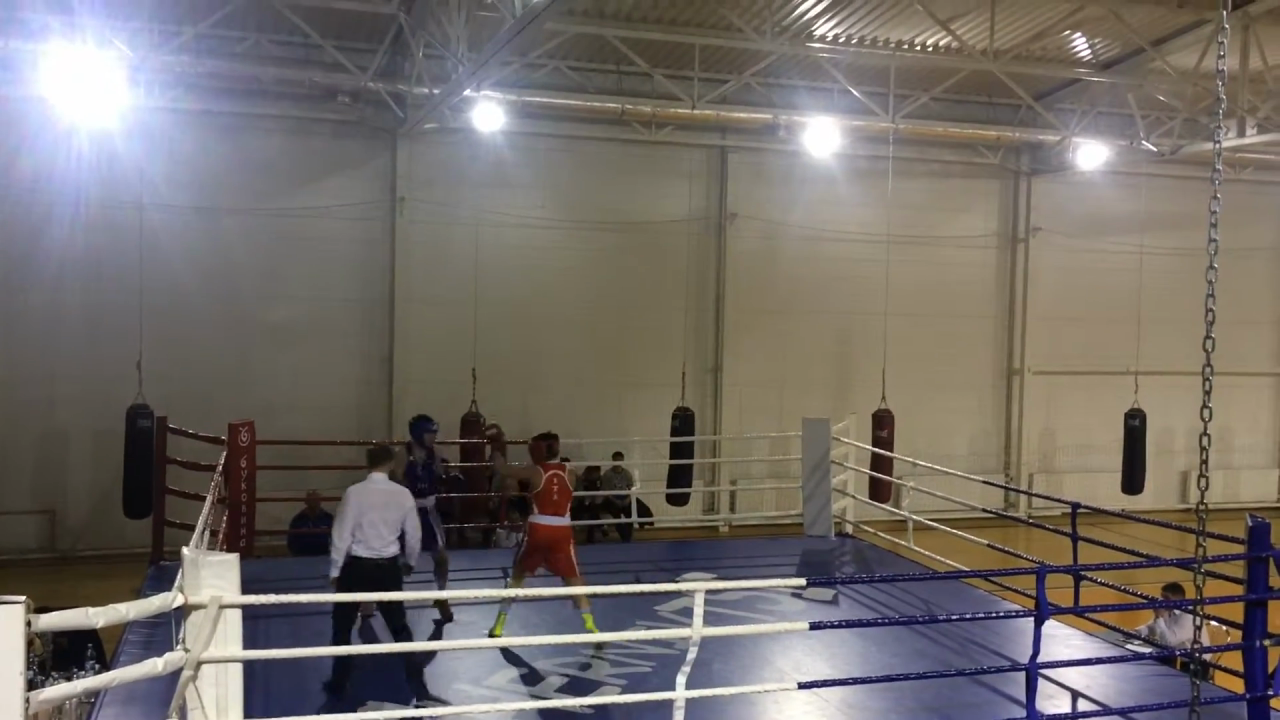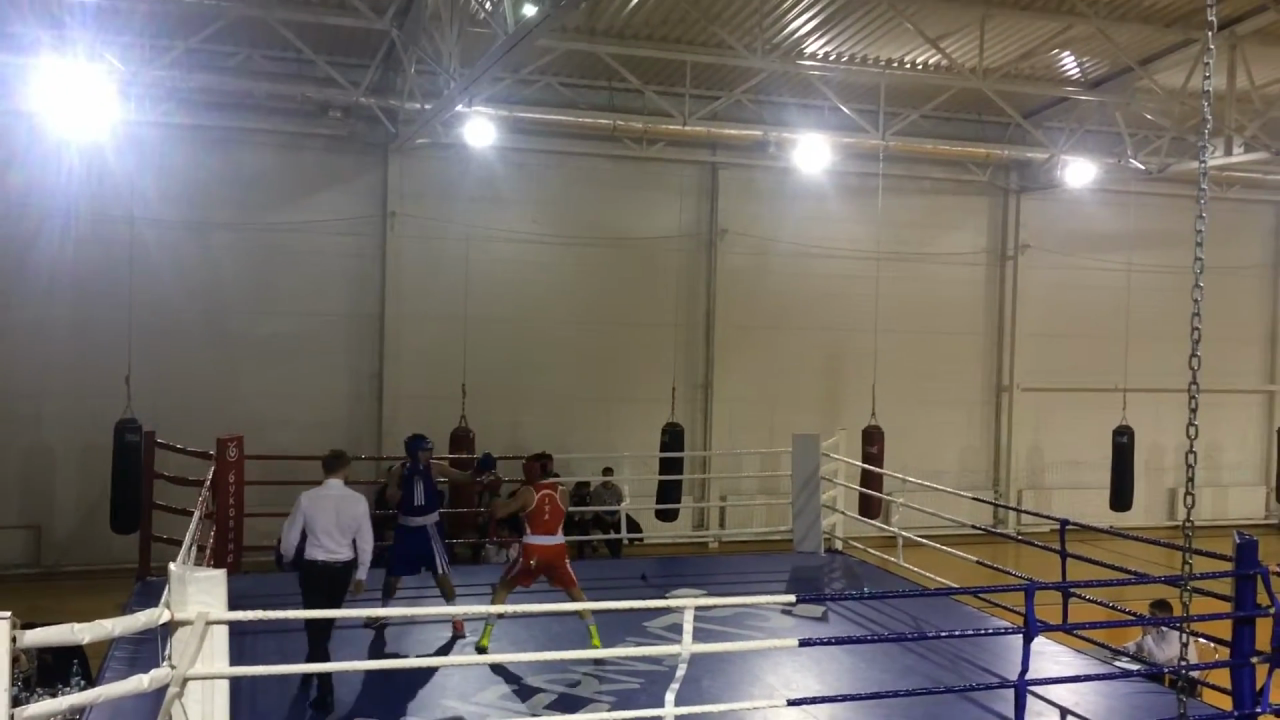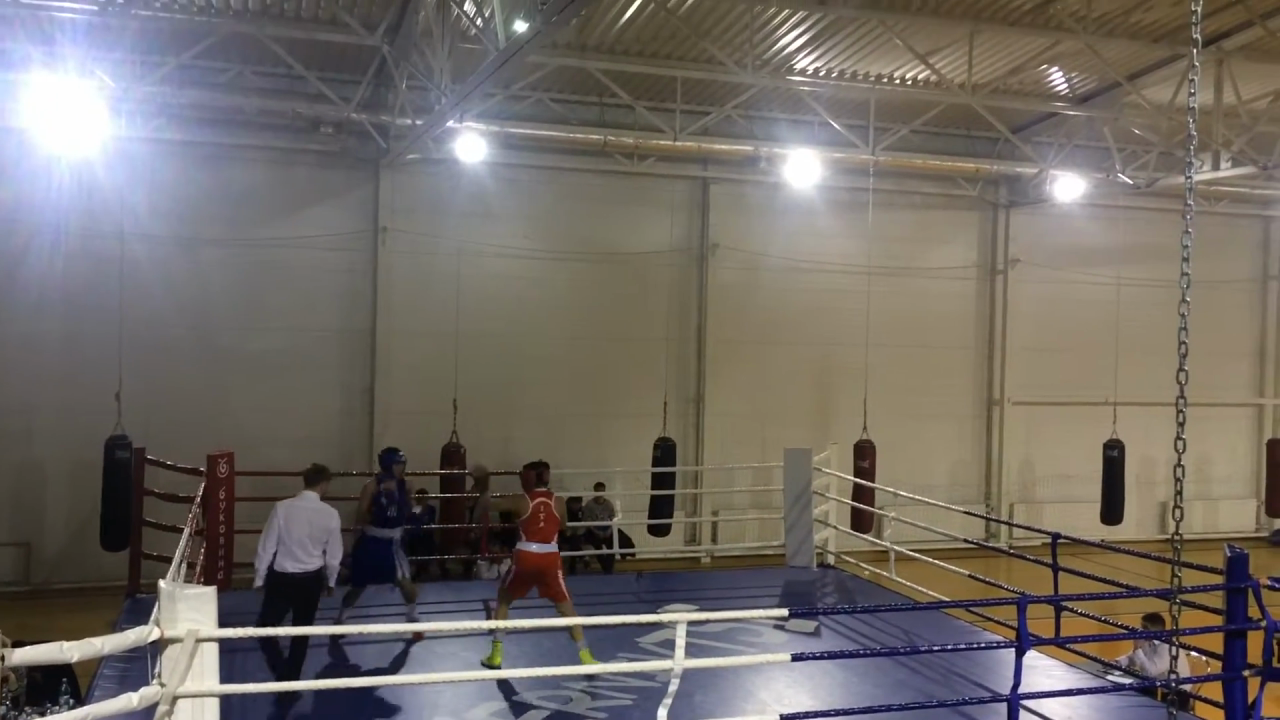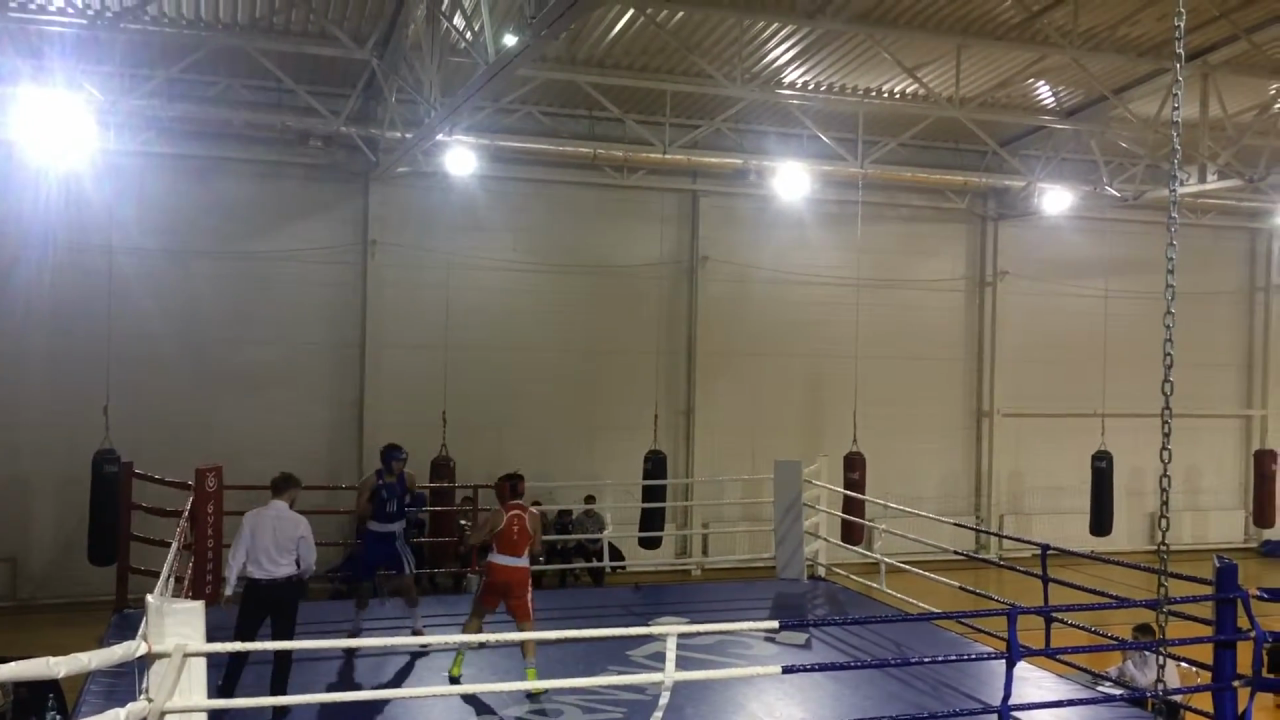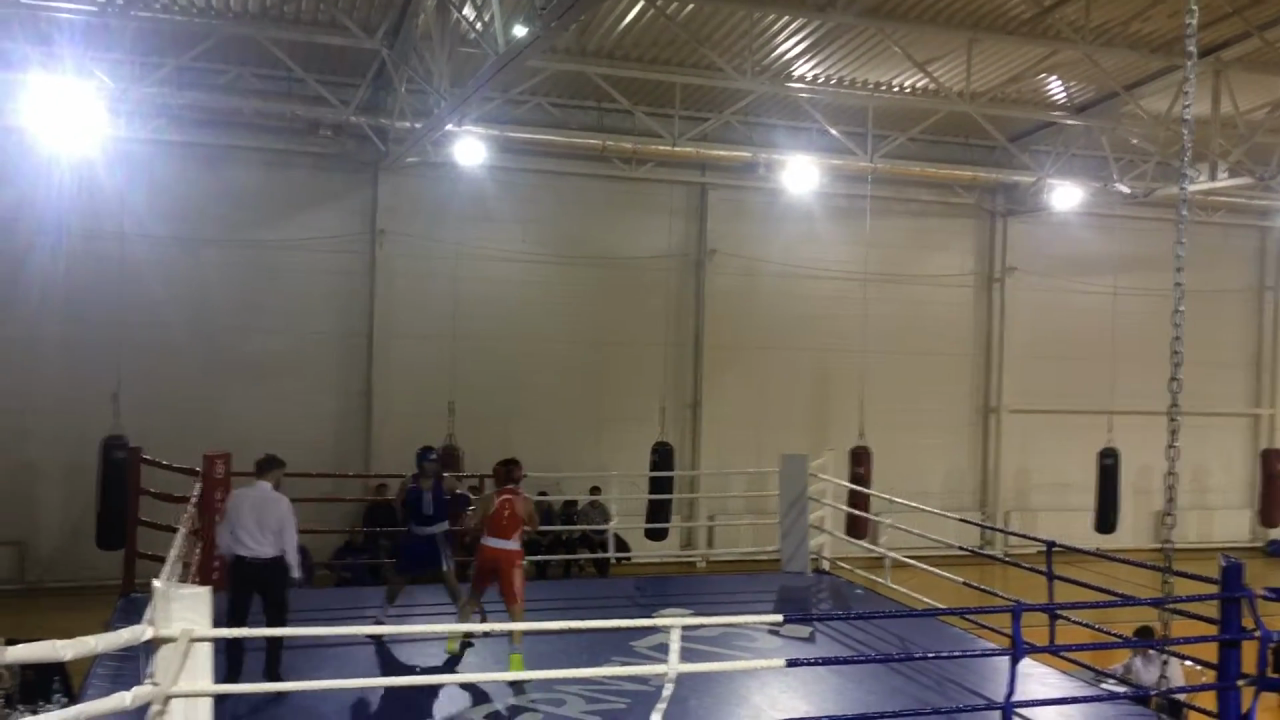
dt=0.3s
person 1, frame 1
left shoulder: (354, 493)
right shoulder: (403, 495)
left elbow: (341, 536)
right elbow: (413, 535)
left wrist: (335, 570)
right wrist: (410, 561)
left hip: (357, 566)
right hip: (389, 566)
left knee: (343, 625)
right knee: (399, 626)
left ankle: (339, 684)
right ankle: (418, 687)
person 1, frame 2
left shoulder: (307, 498)
right shoulder: (358, 500)
left elbow: (290, 536)
right elbow: (365, 541)
left wrist: (288, 557)
right wrist: (361, 574)
left hip: (314, 569)
right hip: (343, 569)
left knee: (316, 630)
right knee: (325, 625)
left ankle: (325, 695)
right ankle: (314, 671)
person 1, frame 3
left shoulder: (282, 508)
right shoulder: (330, 514)
left elbow: (267, 546)
right elbow: (333, 554)
left wrist: (259, 579)
right wrist: (330, 581)
left hip: (281, 578)
right hip: (311, 579)
left knee: (266, 630)
right knee: (300, 635)
left ankle: (283, 677)
right ankle: (290, 684)
person 1, frame 4
left shoulder: (251, 518)
right shoulder: (299, 522)
left elbow: (237, 555)
right elbow: (309, 561)
left wrist: (229, 587)
right wrist: (300, 577)
left hip: (256, 587)
right hip: (286, 588)
left knee: (243, 641)
right knee: (283, 647)
left ankle: (226, 691)
person 1, frame 5
left shoulder: (235, 498)
right shoulder: (280, 502)
left elbow: (222, 536)
right elbow: (289, 540)
left wrist: (233, 556)
right wrist: (294, 570)
left hip: (241, 565)
right hip: (271, 566)
left knee: (236, 620)
right knee: (276, 619)
left ankle: (232, 674)
right ankle: (272, 672)
person 2, frame 1
left shoulder: (534, 472)
right shoulder: (570, 474)
left elbow: (504, 471)
left hip: (538, 531)
right hip: (562, 533)
left knee: (517, 577)
right knee: (575, 582)
left ankle: (498, 627)
right ankle: (590, 625)
person 2, frame 2
left shoulder: (527, 493)
right shoulder: (562, 492)
left elbow: (499, 512)
left wrist: (495, 498)
left hip: (532, 550)
right hip: (557, 550)
left knee: (503, 587)
right knee: (575, 592)
left ankle: (485, 638)
right ankle: (594, 638)
person 2, frame 3
left shoulder: (523, 500)
right shoulder: (559, 501)
left elbow: (490, 503)
left wrist: (482, 483)
left hip: (524, 559)
right hip: (549, 560)
left knee: (502, 602)
right knee: (566, 608)
left ankle: (496, 655)
right ankle: (585, 657)
person 2, frame 4
left shoulder: (496, 514)
right shoulder: (533, 516)
left elbow: (472, 541)
right elbow: (537, 550)
left wrist: (479, 527)
left hip: (496, 570)
right hip: (520, 574)
left knee: (476, 617)
right knee: (526, 627)
left ankle: (456, 666)
right ankle: (531, 678)
person 2, frame 5
left shoulder: (490, 498)
right shoulder: (526, 502)
left elbow: (472, 522)
right elbow: (533, 529)
left hip: (486, 553)
right hip: (510, 556)
left knee: (474, 597)
right knee: (516, 609)
left ankle: (454, 641)
right ankle: (515, 663)
person 3, frame 1
left shoulder: (433, 452)
right shoulder: (404, 455)
left elbow: (439, 479)
left wrist: (442, 479)
right wrist: (414, 480)
left hip: (428, 509)
left knee: (441, 555)
left ankle: (442, 599)
person 3, frame 2
left shoulder: (434, 467)
right shoulder: (398, 471)
left elbow: (463, 477)
right elbow: (391, 500)
left wrist: (479, 470)
right wrist: (406, 482)
left hip: (429, 529)
right hip: (406, 529)
left knee: (441, 577)
right knee: (392, 576)
left ankle: (457, 619)
person 3, frame 3
left shoulder: (403, 484)
right shoulder: (372, 486)
right elbow: (361, 517)
left wrist: (410, 514)
right wrist: (379, 508)
left hip: (393, 541)
right hip: (371, 541)
left knee: (407, 586)
right knee: (358, 588)
left ankle: (412, 619)
right ankle: (340, 619)
person 3, frame 4
left shoulder: (407, 478)
right shoulder: (371, 480)
left elbow: (417, 499)
right elbow: (359, 512)
left wrist: (417, 500)
right wrist: (379, 500)
left hip: (396, 536)
right hip: (374, 536)
left knee: (408, 582)
right knee: (365, 585)
left ankle: (417, 628)
right ankle: (357, 626)
person 3, frame 5
left shoulder: (445, 483)
right shoulder: (410, 483)
right elbow: (404, 512)
right wrist: (409, 503)
left hip: (438, 536)
right hip: (415, 535)
left knee: (448, 576)
right knee: (398, 579)
right ankle: (381, 617)
